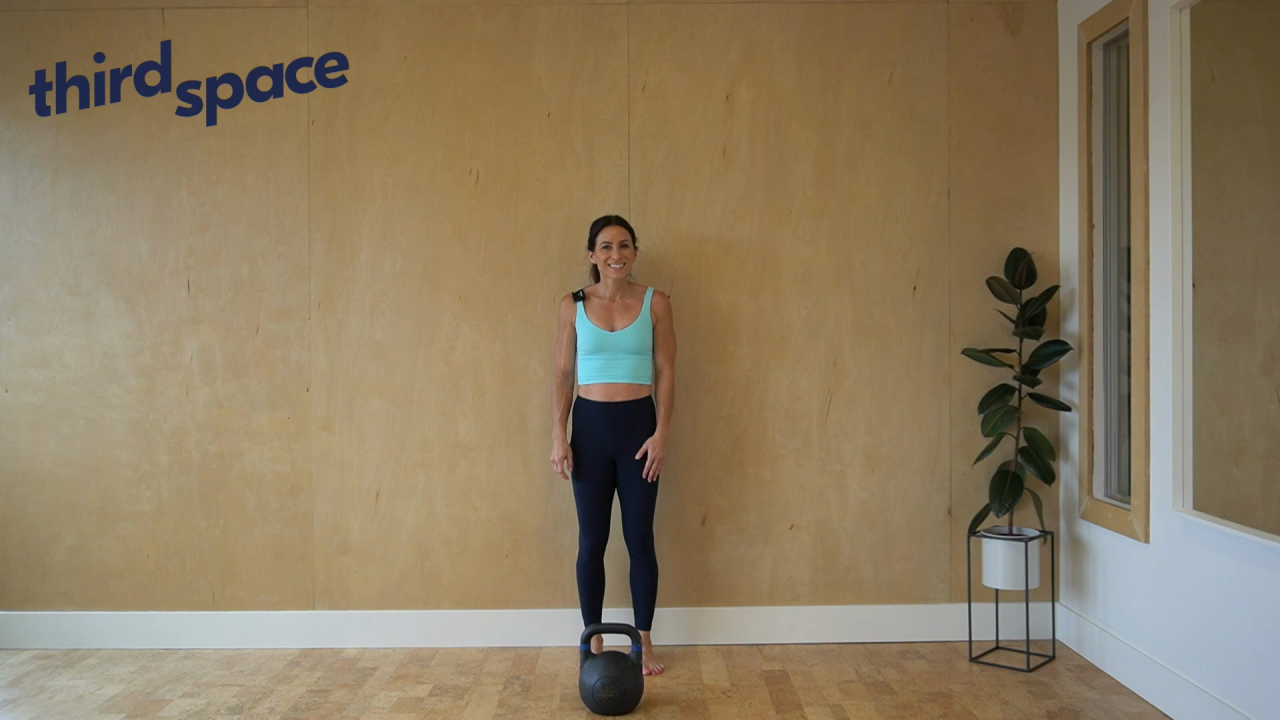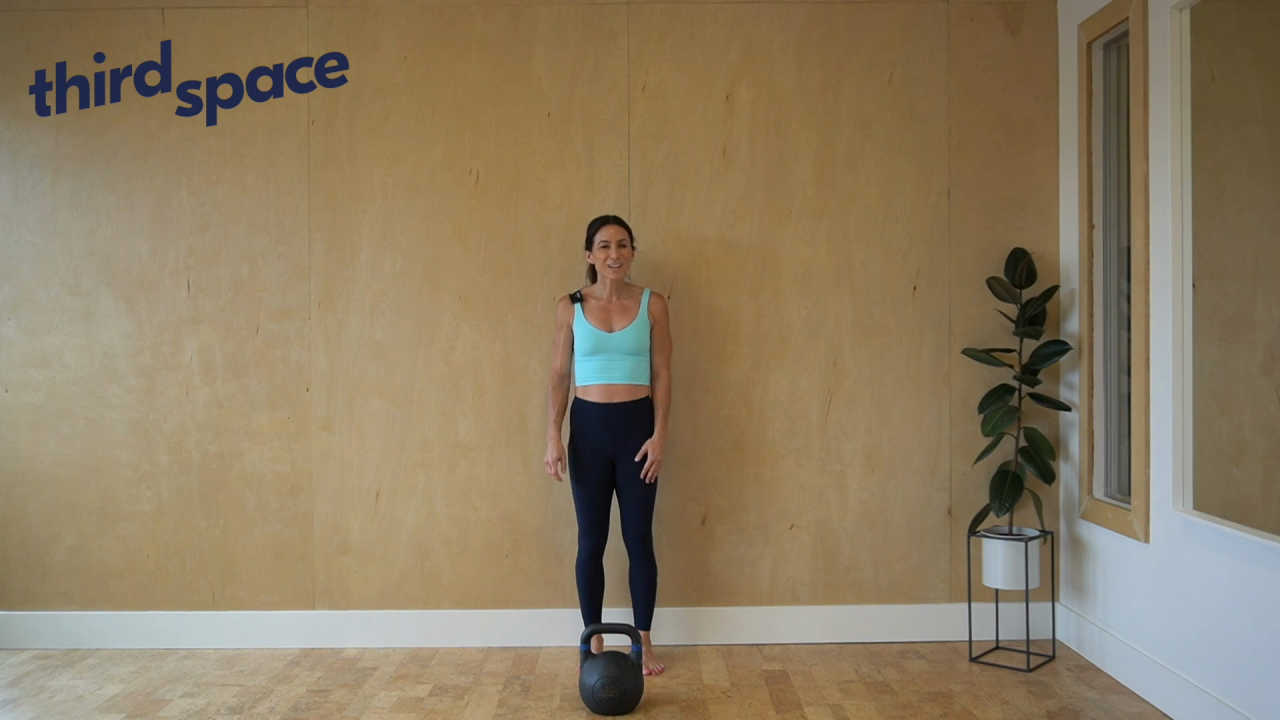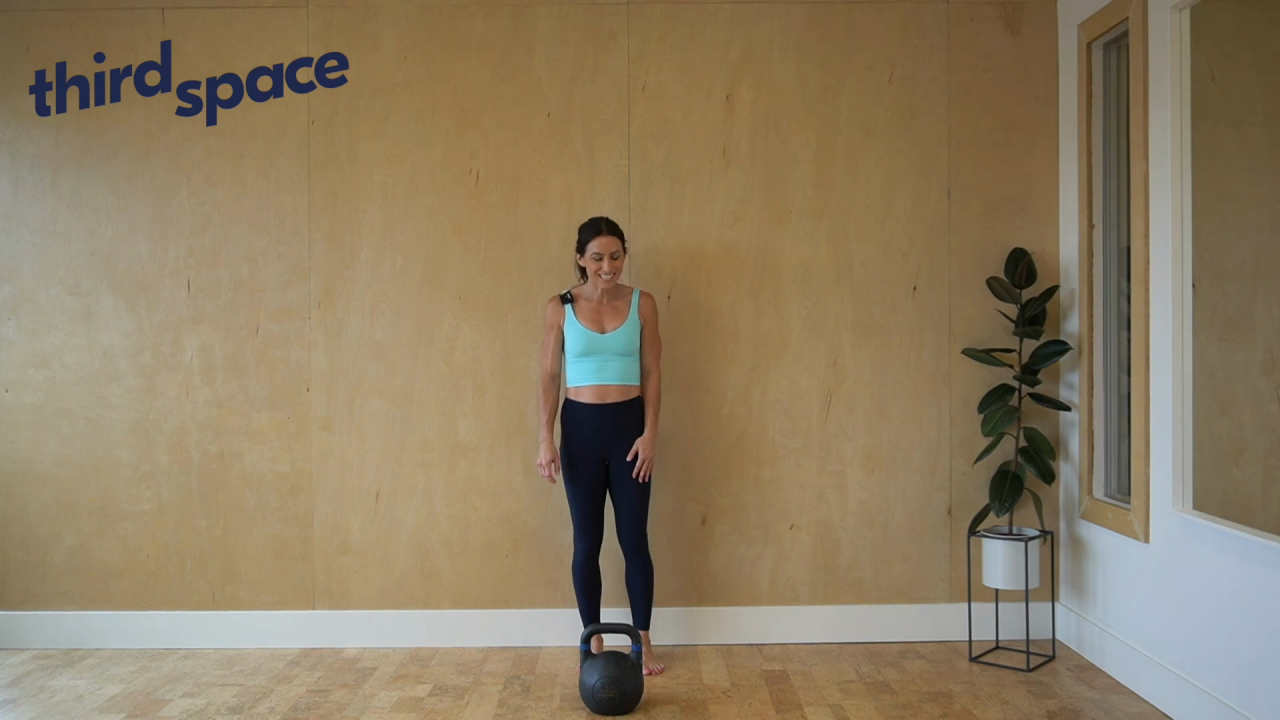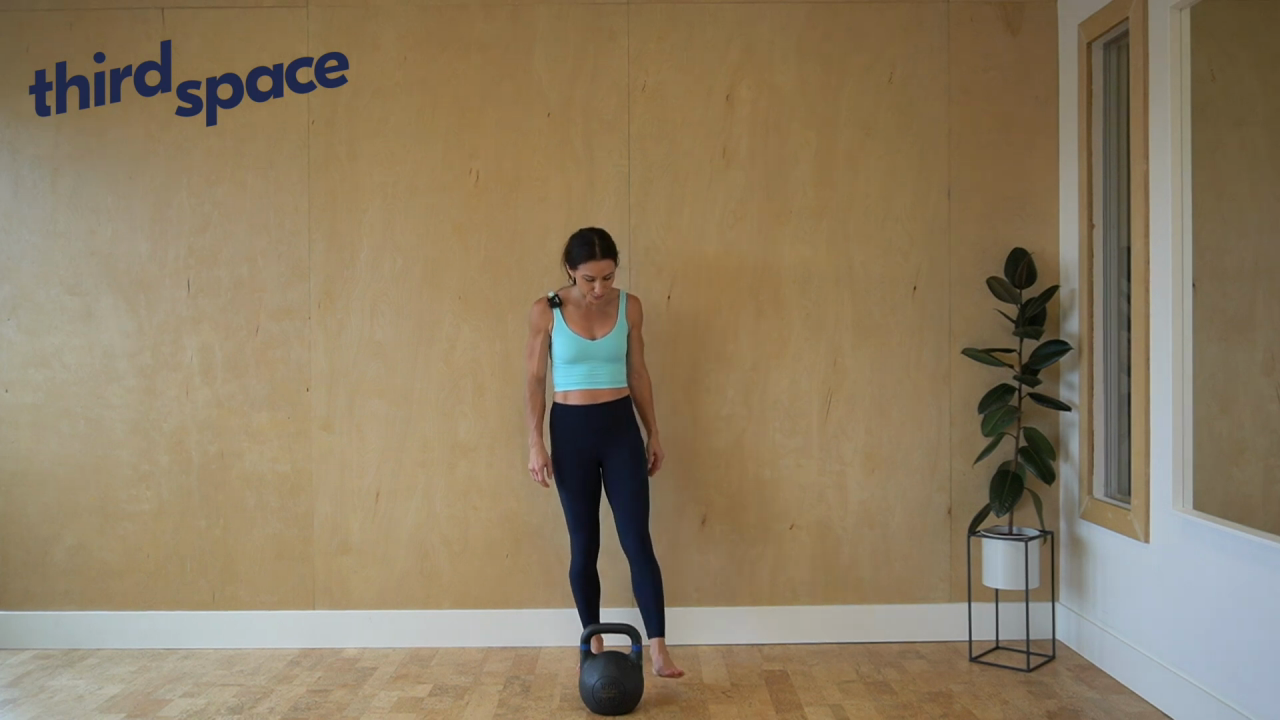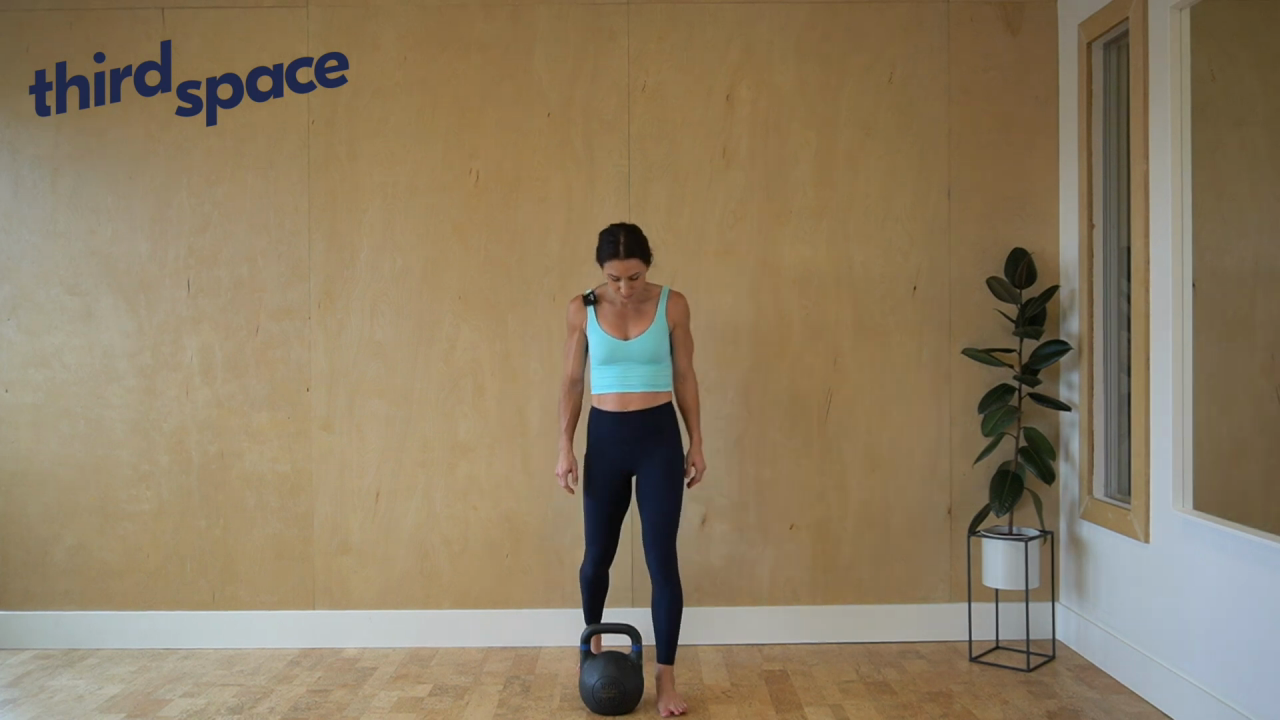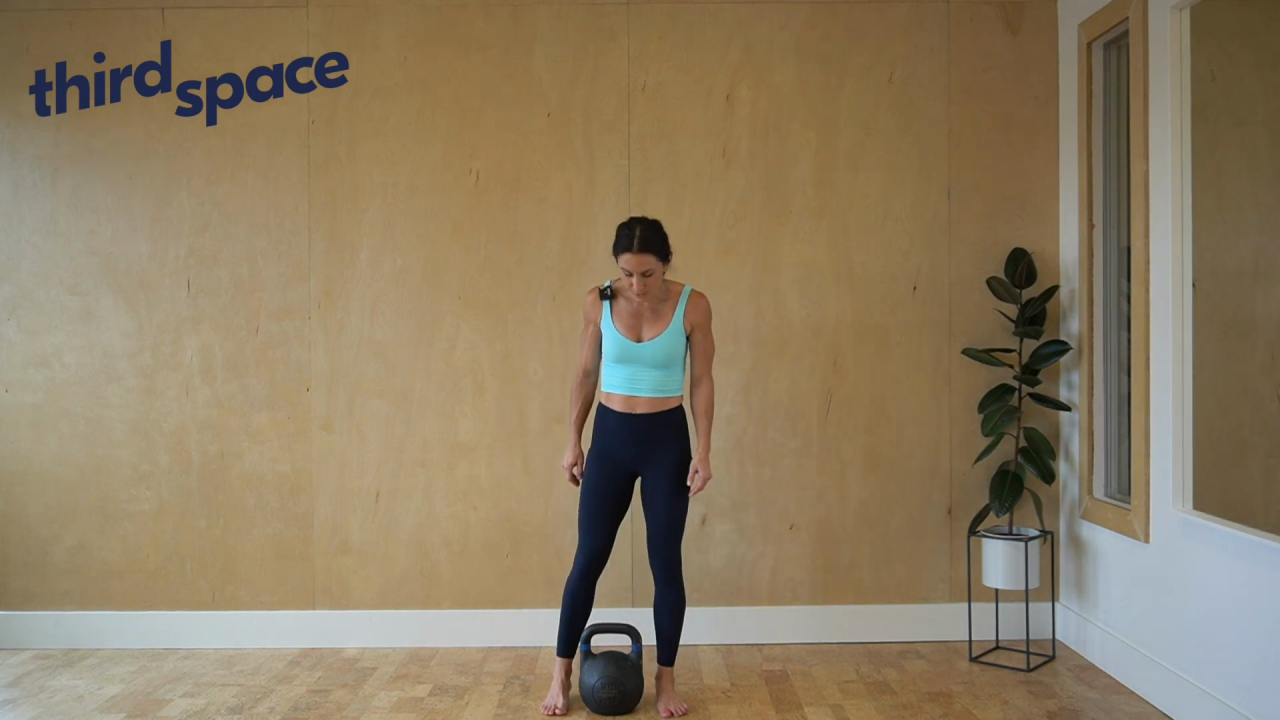
dt=0.7s
person 1, frame 1
left shoulder: (655, 302)
right shoulder: (573, 305)
left elbow: (665, 372)
right elbow: (563, 374)
left wrist: (661, 433)
right wrist: (559, 435)
left hip: (638, 425)
right hip: (590, 425)
left knee: (640, 538)
right knee: (592, 540)
left ankle: (644, 642)
right ankle: (594, 642)
person 1, frame 2
left shoulder: (652, 304)
right shoulder: (570, 306)
left elbow: (662, 374)
right elbow: (560, 375)
left wrist: (659, 435)
right wrist: (553, 436)
left hip: (636, 426)
right hip: (589, 427)
left knee: (639, 539)
right knee: (591, 540)
left ankle: (644, 642)
right ankle: (594, 641)
person 1, frame 3
left shoulder: (642, 303)
right shoulder: (560, 307)
left elbow: (651, 373)
right elbow: (550, 376)
left wrist: (650, 432)
right wrist: (546, 438)
left hip: (629, 426)
right hip: (581, 428)
left knee: (634, 540)
right knee: (586, 541)
left ankle: (643, 641)
right ankle: (594, 641)
person 1, frame 4
left shoulder: (629, 307)
right shoulder: (546, 310)
left elbow: (637, 373)
right elbow: (535, 380)
left wrist: (653, 433)
right wrist: (535, 443)
left hip: (620, 428)
right hip: (571, 430)
left knee: (637, 541)
right knee: (584, 545)
left ankle: (658, 649)
right ankle: (594, 643)
person 1, frame 5
left shoulder: (672, 304)
right shoulder: (582, 308)
left elbow: (684, 376)
right elbow: (572, 380)
left wrist: (696, 442)
right wrist: (565, 447)
left hip: (659, 436)
right hip: (605, 436)
left knee: (662, 558)
right knee: (598, 553)
left ankle: (666, 676)
right ankle: (594, 639)
person 1, frame 6
left shoulder: (692, 305)
right shoulder: (598, 301)
left elbow: (701, 382)
right elbow: (585, 374)
left wrist: (703, 451)
right wrist: (573, 441)
left hip: (667, 440)
right hip: (611, 437)
left knee: (666, 564)
right knee: (588, 559)
left ankle: (665, 679)
right ankle: (561, 674)
